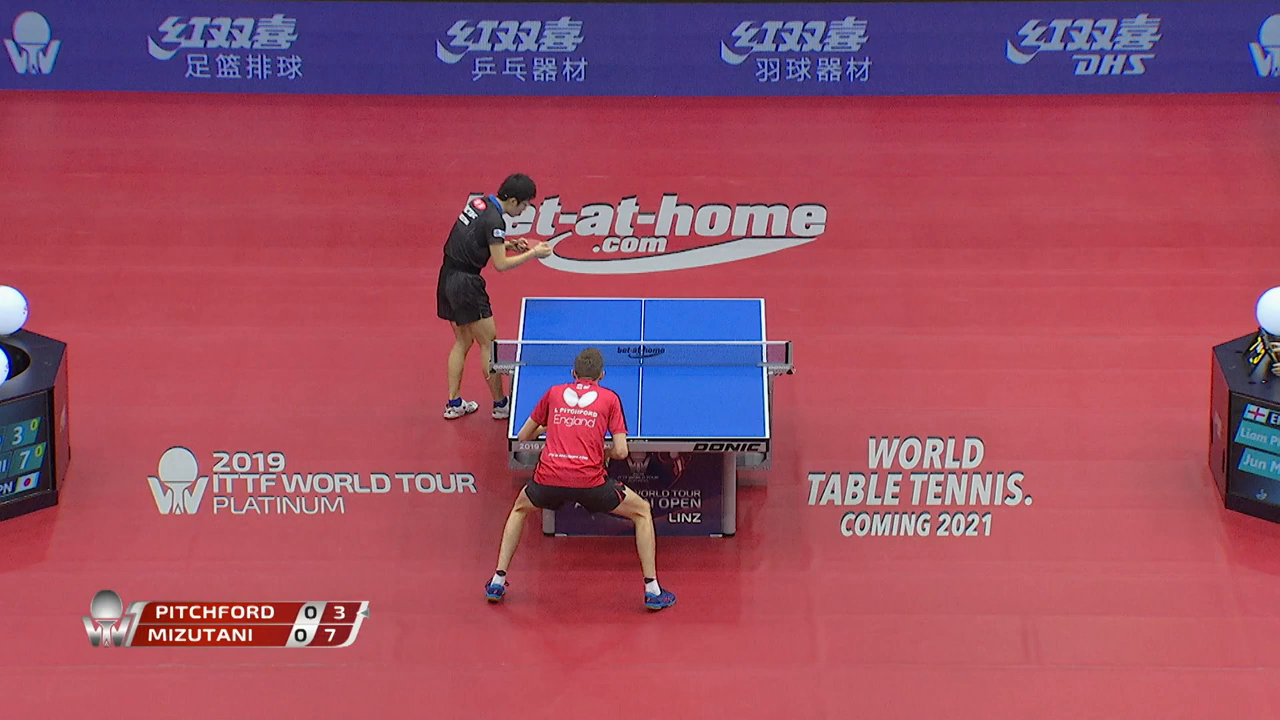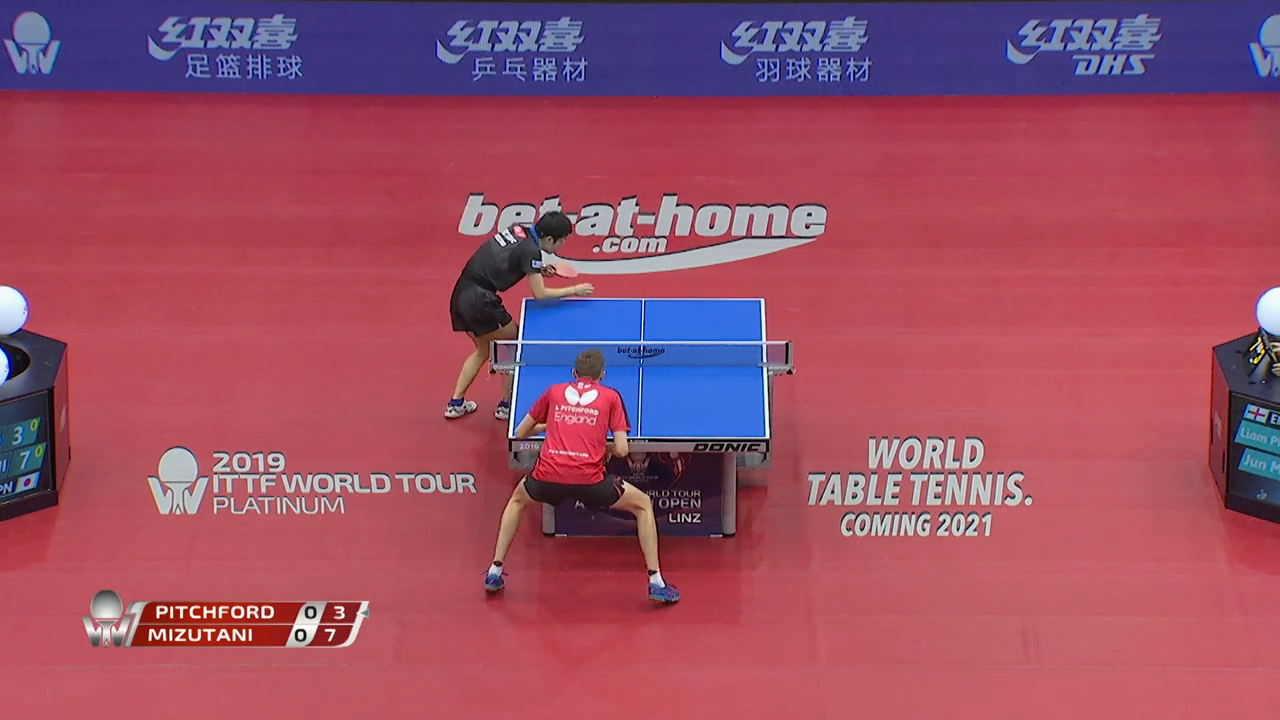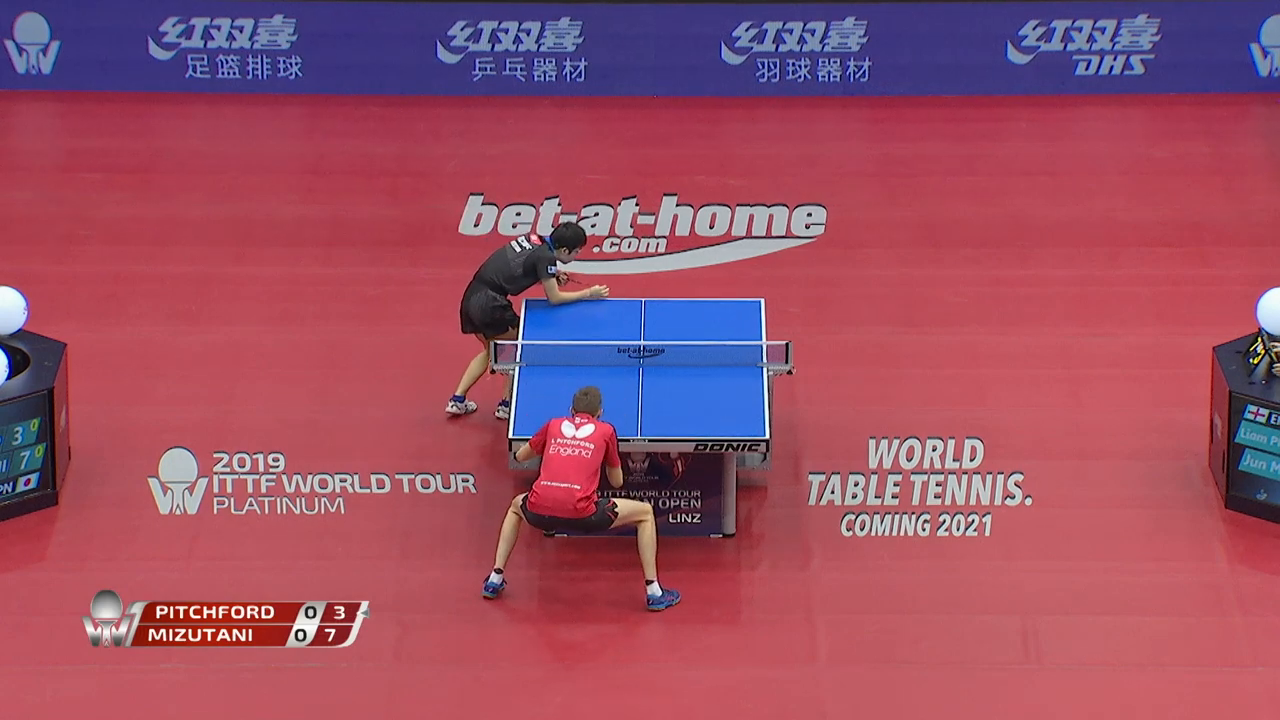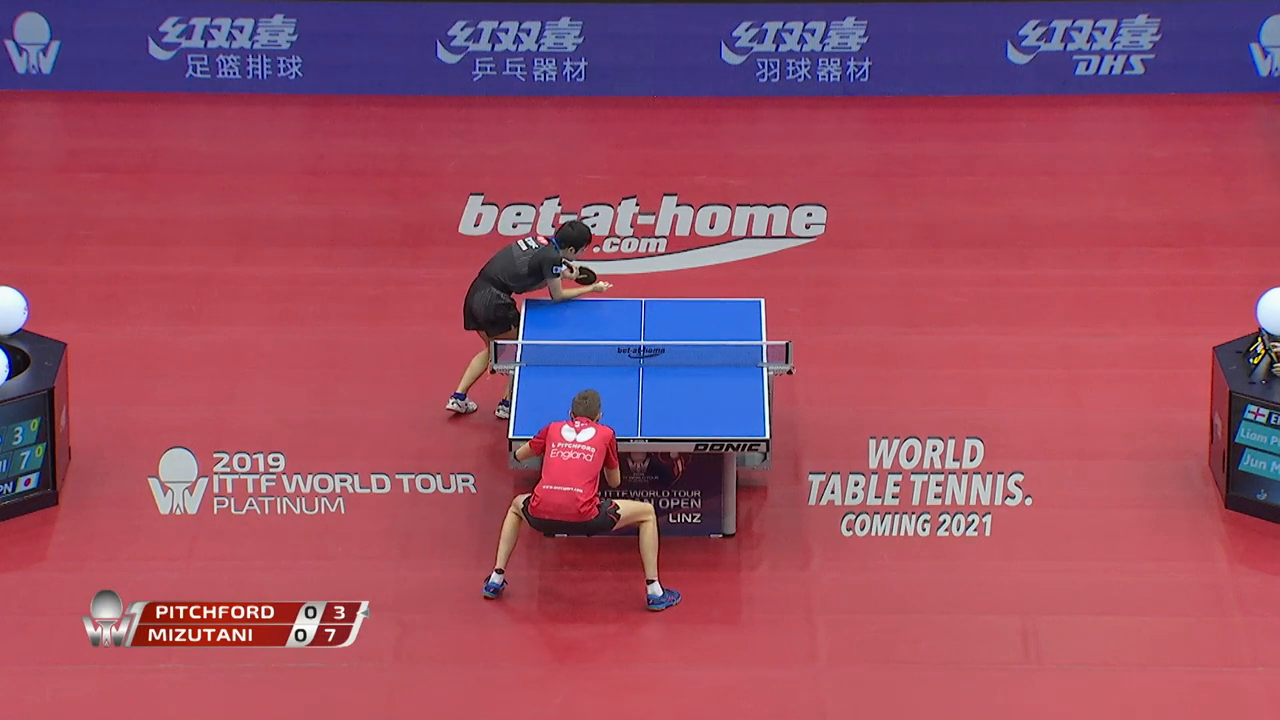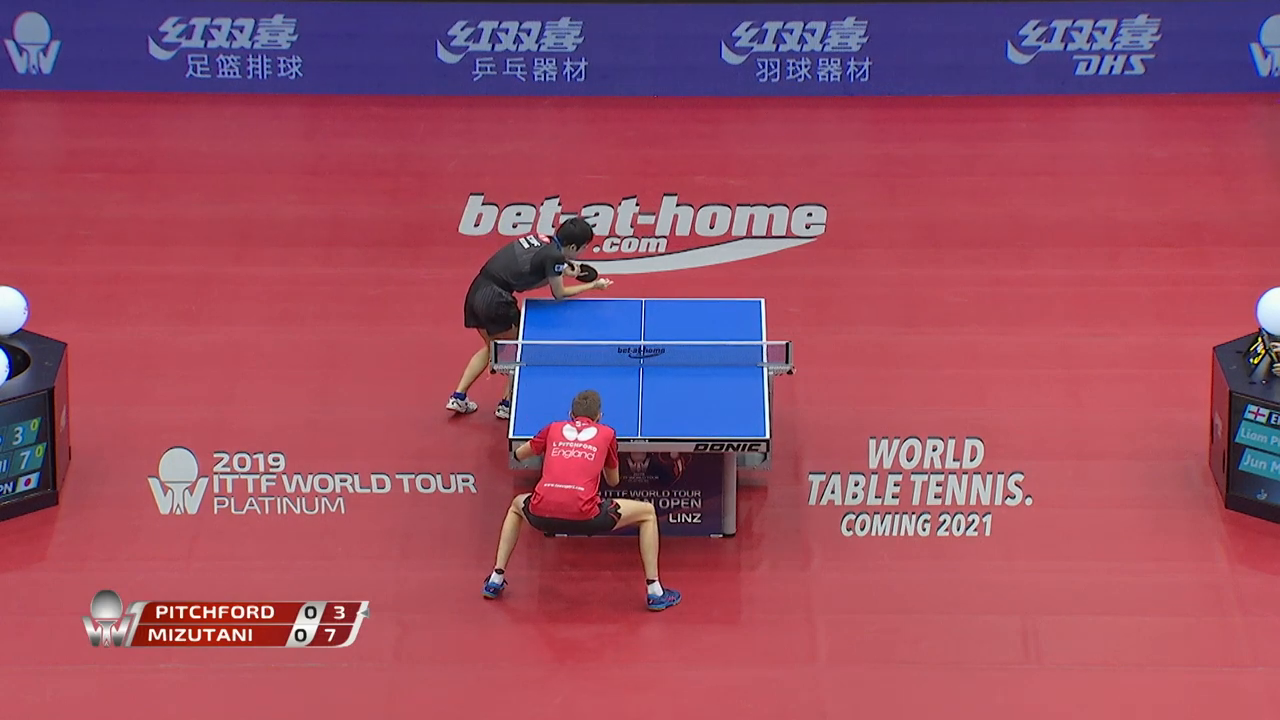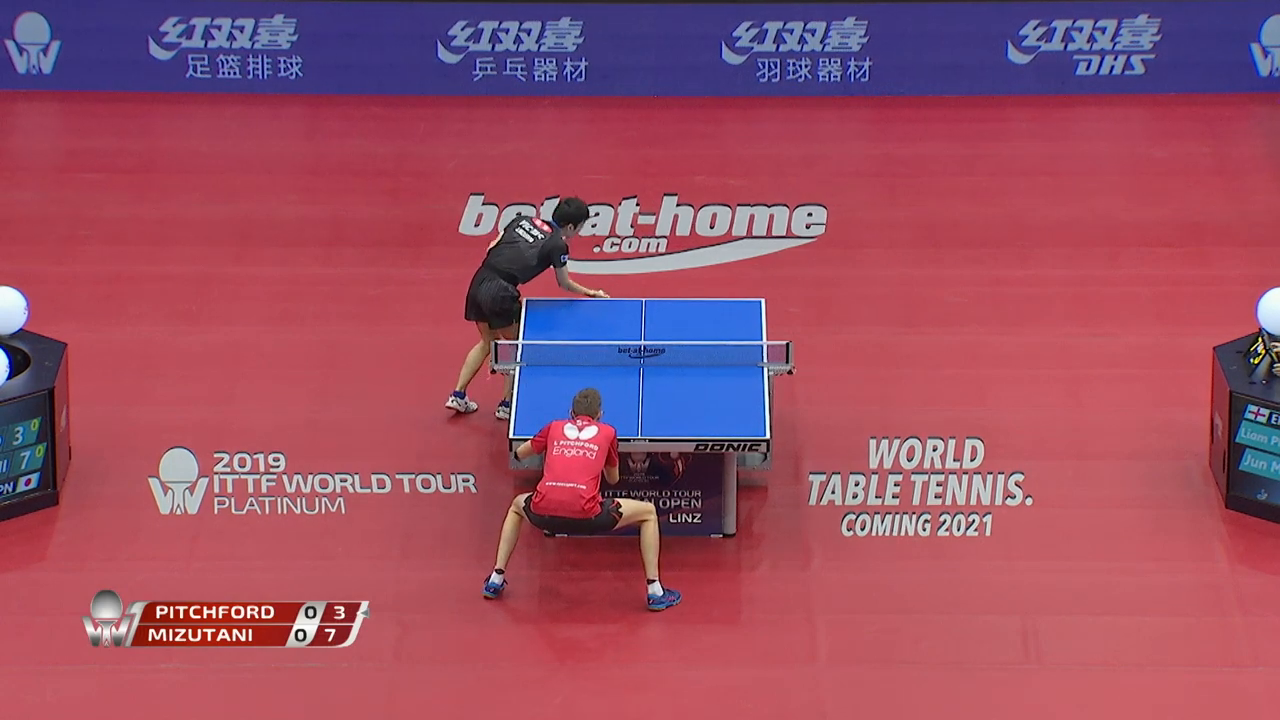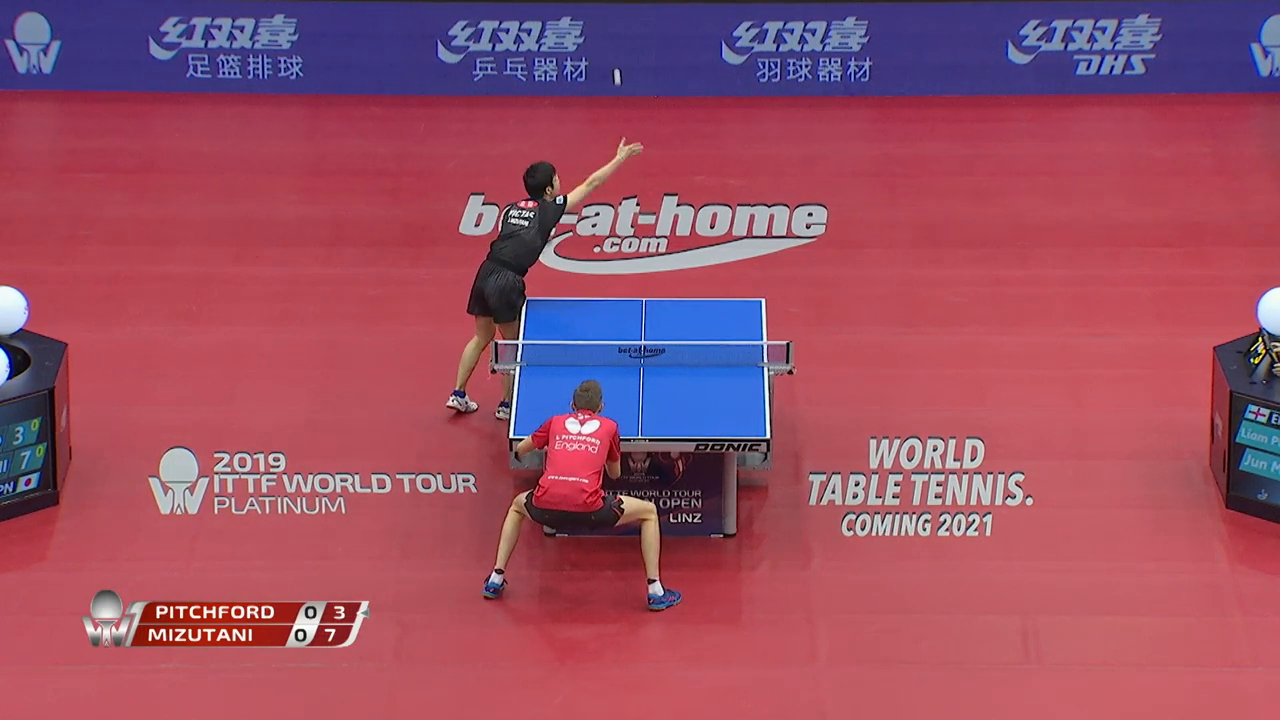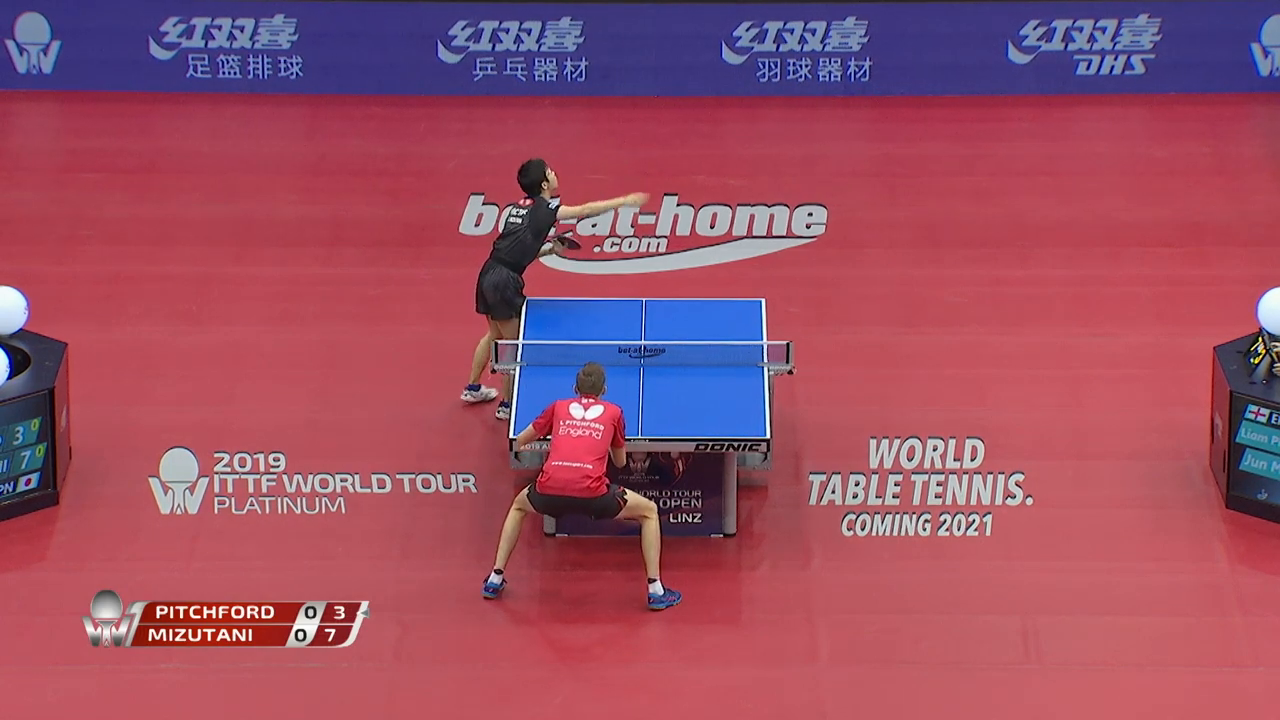
dt=0.4s
person 1, frame 1
left shoulder: (554, 393)
right shoulder: (609, 398)
left elbow: (523, 436)
right elbow: (621, 451)
left hip: (548, 480)
right hip: (589, 483)
left knee: (519, 508)
right knee: (642, 511)
left ankle: (498, 582)
right ankle: (652, 590)
person 1, frame 2
left shoulder: (554, 391)
right shoulder: (610, 396)
left elbow: (520, 433)
right elbow: (622, 450)
left hip: (547, 477)
right hip: (588, 479)
left knee: (517, 498)
right knee: (643, 505)
left ankle: (495, 571)
right ankle: (656, 582)
person 1, frame 3
left shoulder: (553, 425)
right shoulder: (606, 431)
left elbow: (520, 456)
right elbow: (617, 482)
left hip: (540, 509)
right hip: (581, 512)
left knee: (516, 506)
right knee: (645, 514)
left ankle: (495, 579)
right ankle: (653, 592)
person 1, frame 4
left shoulder: (553, 428)
right shoulder: (606, 433)
left elbow: (519, 455)
right elbow: (615, 482)
left hip: (541, 514)
right hip: (583, 516)
left knee: (517, 505)
right knee: (647, 514)
left ankle: (496, 579)
right ankle: (654, 592)
person 1, frame 5
left shoulder: (553, 428)
right shoulder: (606, 433)
left elbow: (519, 454)
right elbow: (613, 480)
left hip: (542, 513)
right hip: (583, 515)
left knee: (517, 505)
right knee: (648, 513)
left ankle: (495, 580)
right ankle: (655, 592)
person 1, frame 6
left shoulder: (554, 427)
right shoulder: (607, 432)
left elbow: (520, 453)
right elbow: (613, 478)
left hip: (544, 512)
right hip: (585, 514)
left knee: (517, 505)
right knee: (648, 513)
left ankle: (496, 579)
right ankle: (655, 591)
person 1, frame 7
left shoulder: (555, 422)
right shoulder: (609, 427)
left elbow: (520, 449)
right elbow: (615, 473)
left hip: (546, 506)
right hip: (588, 508)
left knee: (517, 505)
right knee: (649, 512)
left ankle: (495, 579)
right ankle: (655, 591)
person 1, frame 8
left shoulder: (558, 407)
right shoulder: (614, 412)
left elbow: (520, 441)
right elbow: (620, 461)
left hip: (550, 490)
right hip: (591, 493)
left knee: (518, 506)
right knee: (649, 512)
left ankle: (495, 579)
right ankle: (655, 591)
person 2, frame 1
left shoulder: (479, 202)
right shoulder: (494, 220)
right elbow: (501, 264)
left wrist: (508, 244)
right wrist: (533, 252)
left hip: (448, 279)
right hip: (465, 283)
left knee: (462, 342)
right knee: (489, 345)
left ankle: (453, 403)
right ankle: (501, 404)
person 2, frame 2
left shoulder: (518, 230)
right shoulder: (531, 250)
right elbow: (540, 294)
left wrist: (539, 270)
right wrist: (574, 290)
left hip: (462, 294)
right hip: (479, 300)
left knee: (484, 350)
left ankle: (456, 403)
right ankle: (506, 405)
person 2, frame 3
left shoulder: (532, 240)
right shoulder: (545, 257)
right elbow: (554, 298)
left wrist: (552, 277)
right wrist: (589, 293)
left hip: (471, 297)
right hip: (490, 303)
left knee: (492, 351)
left ankle: (458, 400)
right ankle: (507, 404)
person 2, frame 4
left shoulder: (538, 242)
right shoulder: (551, 257)
right elbow: (557, 296)
left wrist: (560, 275)
right wrist: (592, 288)
left hip: (475, 294)
right hip: (493, 301)
left knee: (493, 349)
left ankle: (458, 397)
right ankle: (507, 404)
person 2, frame 5
left shoulder: (538, 240)
right shoulder: (554, 256)
right elbow: (559, 293)
left wrist: (560, 273)
right wrist: (593, 285)
left hip: (476, 290)
right hip: (495, 299)
left knee: (492, 347)
left ankle: (459, 397)
right ankle: (507, 403)
person 2, frame 6
left shoulder: (524, 220)
right shoulder: (557, 245)
left elbow: (491, 247)
right elbow: (564, 284)
right wrist: (591, 293)
left hip: (480, 281)
right hip: (500, 292)
left knee: (487, 342)
left ankle: (458, 396)
right ankle: (507, 405)
person 2, frame 7
left shoulder: (511, 209)
right shoulder: (549, 210)
right elbow: (590, 184)
right wrist: (620, 158)
left hip: (486, 273)
right hip: (506, 282)
left knee: (482, 337)
right knee: (513, 344)
left ankle: (458, 395)
right ankle: (507, 404)
person 2, frame 8
left shoulder: (520, 207)
right shoulder: (542, 209)
right elbow: (582, 212)
left wrist: (548, 249)
right wrist: (624, 201)
left hip: (489, 273)
right hip: (505, 280)
left knee: (495, 334)
right knee: (514, 343)
left ankle: (474, 387)
right ankle: (507, 405)
